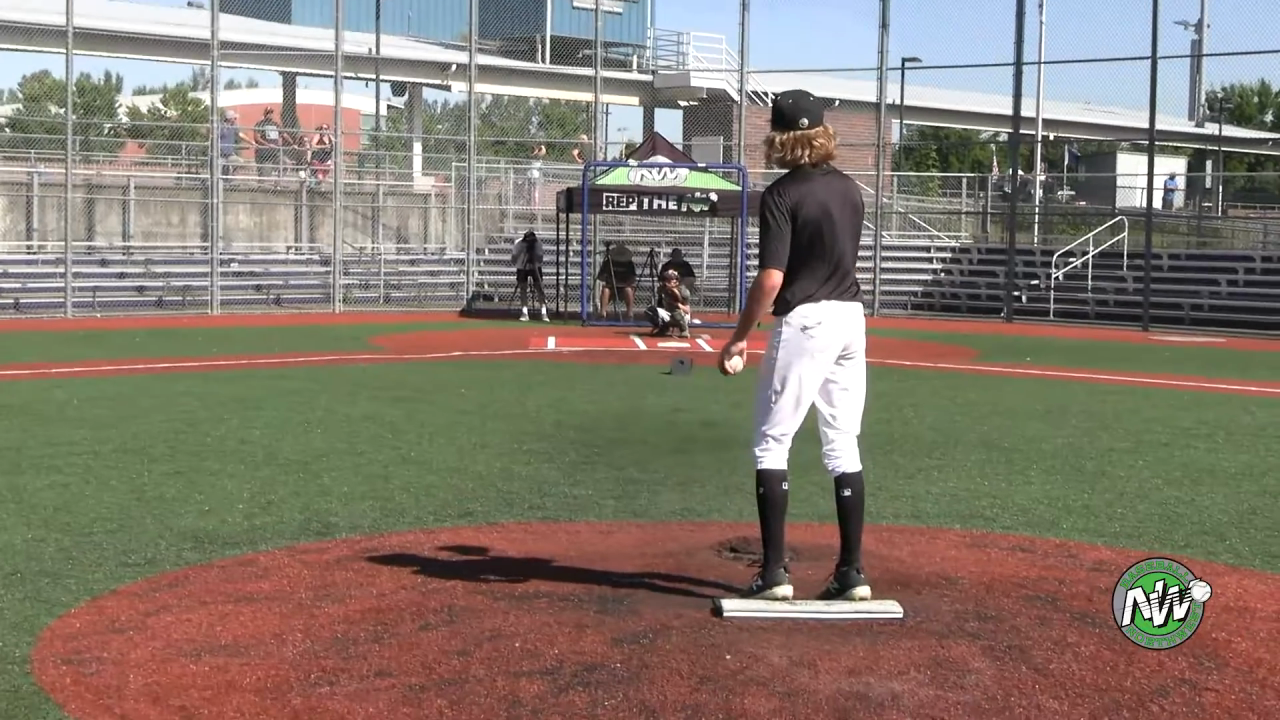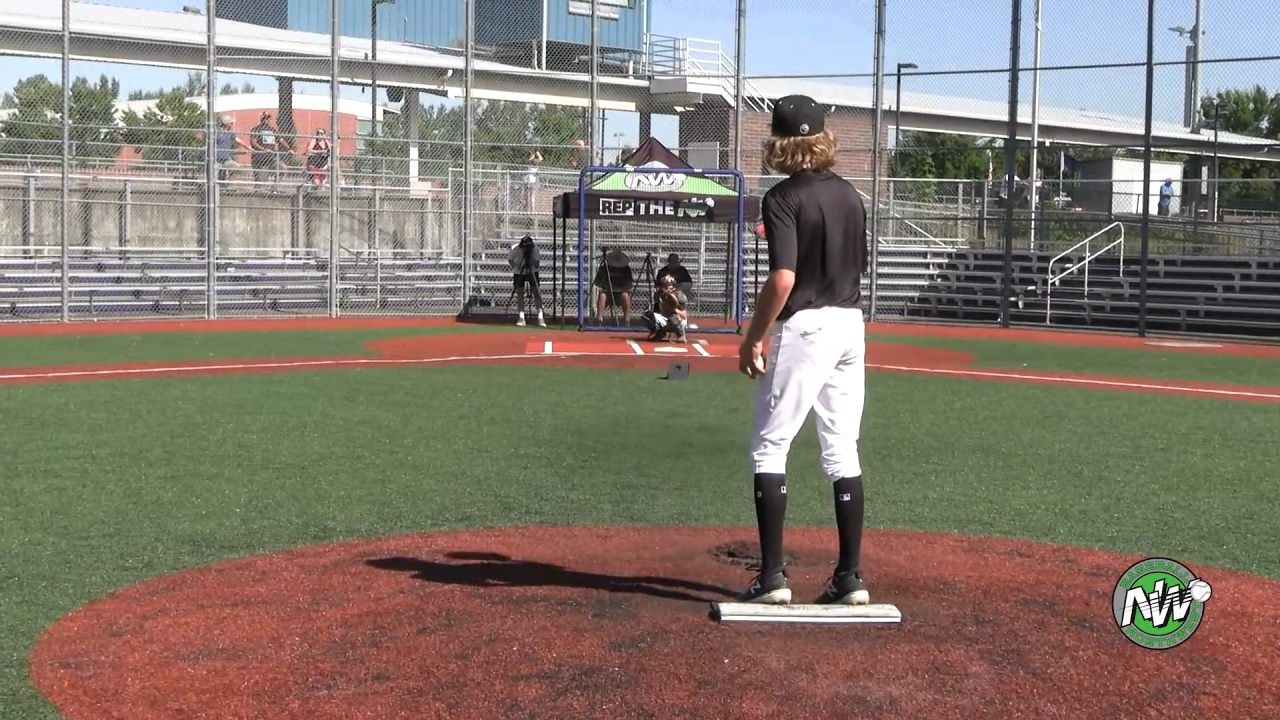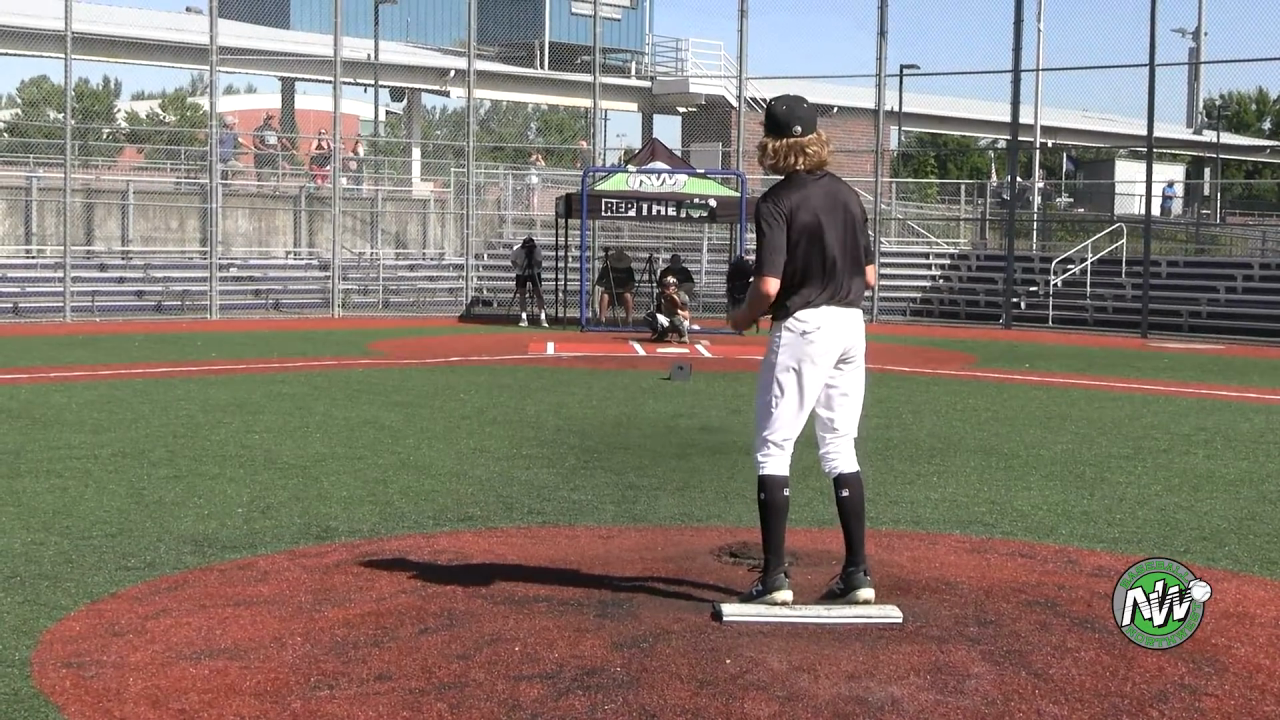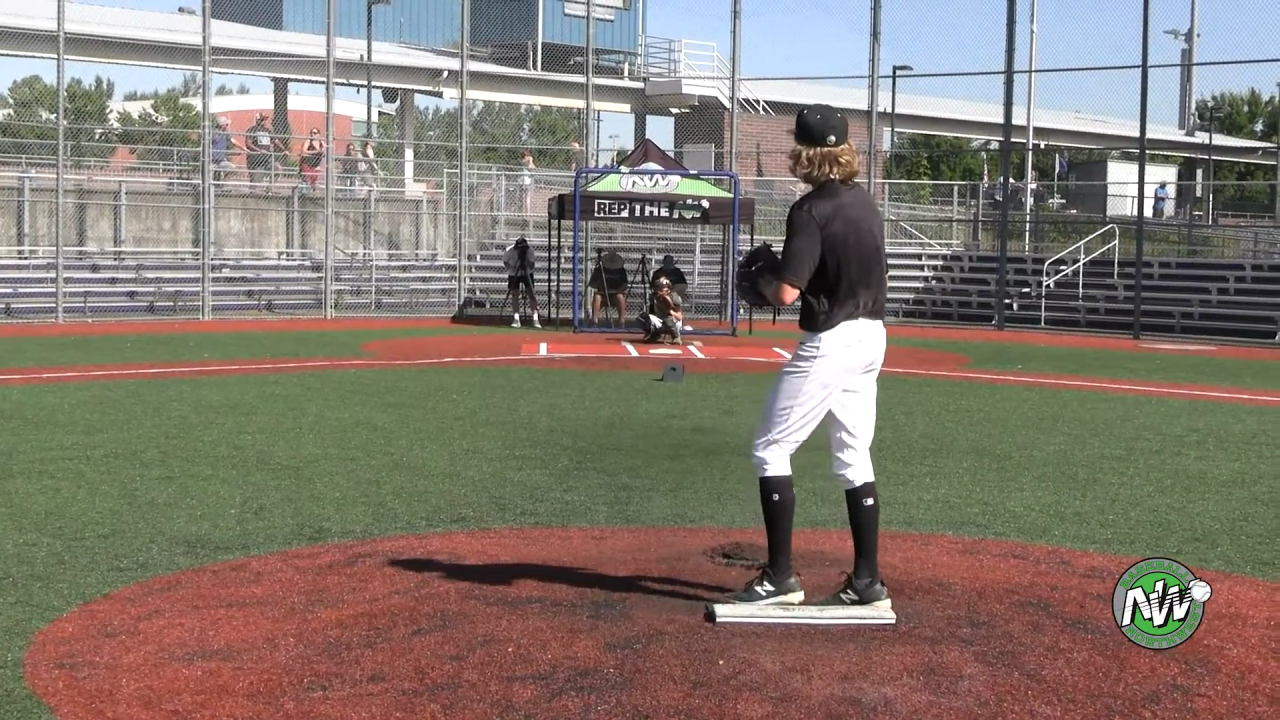
dt=0.5s
person 1, frame 1
left shoulder: (780, 194)
right shoulder: (850, 189)
left elbow: (771, 277)
left wrist: (739, 336)
left hip: (804, 323)
right hip: (850, 319)
left knee: (771, 445)
right knee: (843, 446)
left ankle: (773, 573)
right ankle: (851, 572)
person 1, frame 2
left shoulder: (783, 197)
right shoulder: (850, 195)
left elbow: (782, 279)
left wrist: (753, 338)
left hip: (804, 328)
right hip: (851, 324)
left knee: (769, 448)
right knee: (842, 451)
left ankle: (773, 576)
right ankle: (850, 576)
person 1, frame 3
left shoulder: (776, 202)
right shoulder: (846, 194)
left elbow: (767, 286)
right elbow: (869, 276)
left wrist: (744, 313)
left hip: (802, 329)
right hip: (851, 325)
left knee: (773, 450)
right knee: (841, 450)
left ankle: (774, 579)
right ankle: (856, 573)
person 1, frame 4
left shoulder: (811, 210)
right shoulder: (867, 203)
left elbow: (786, 293)
left wrist: (762, 278)
left hip: (829, 342)
right hip: (870, 335)
left knee: (772, 450)
right knee: (854, 459)
left ankle: (780, 575)
right ankle: (867, 582)
